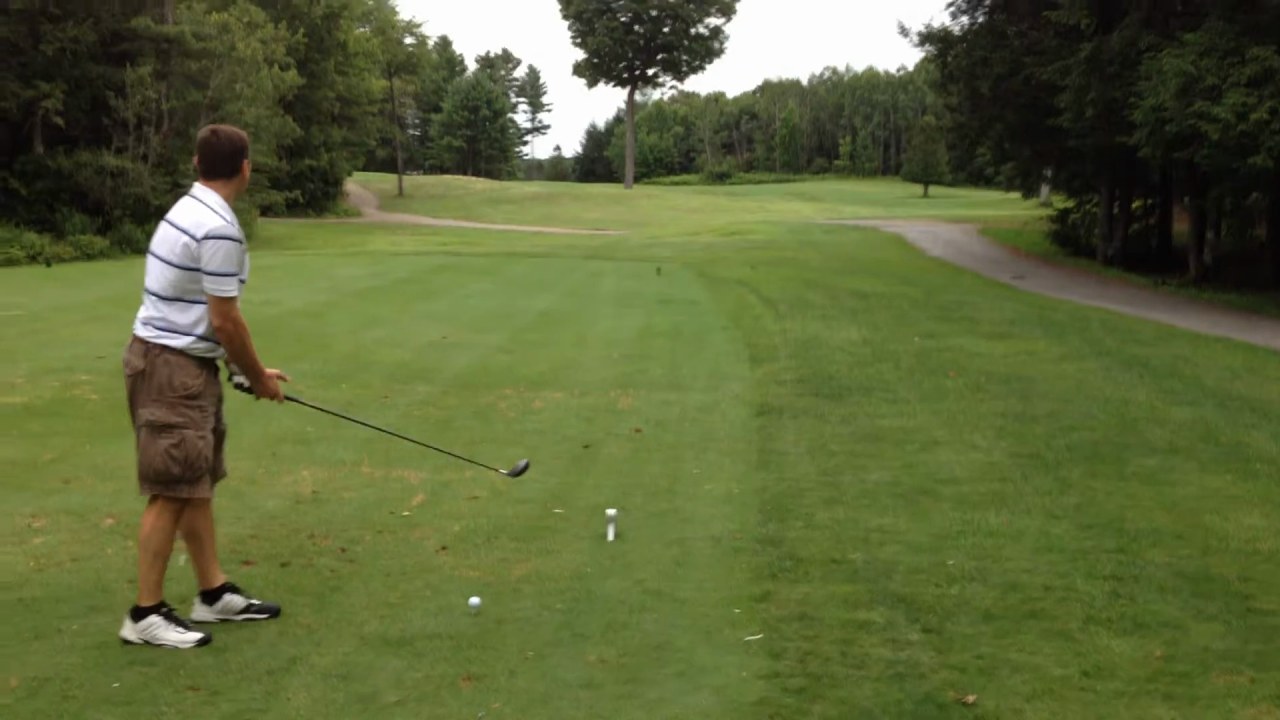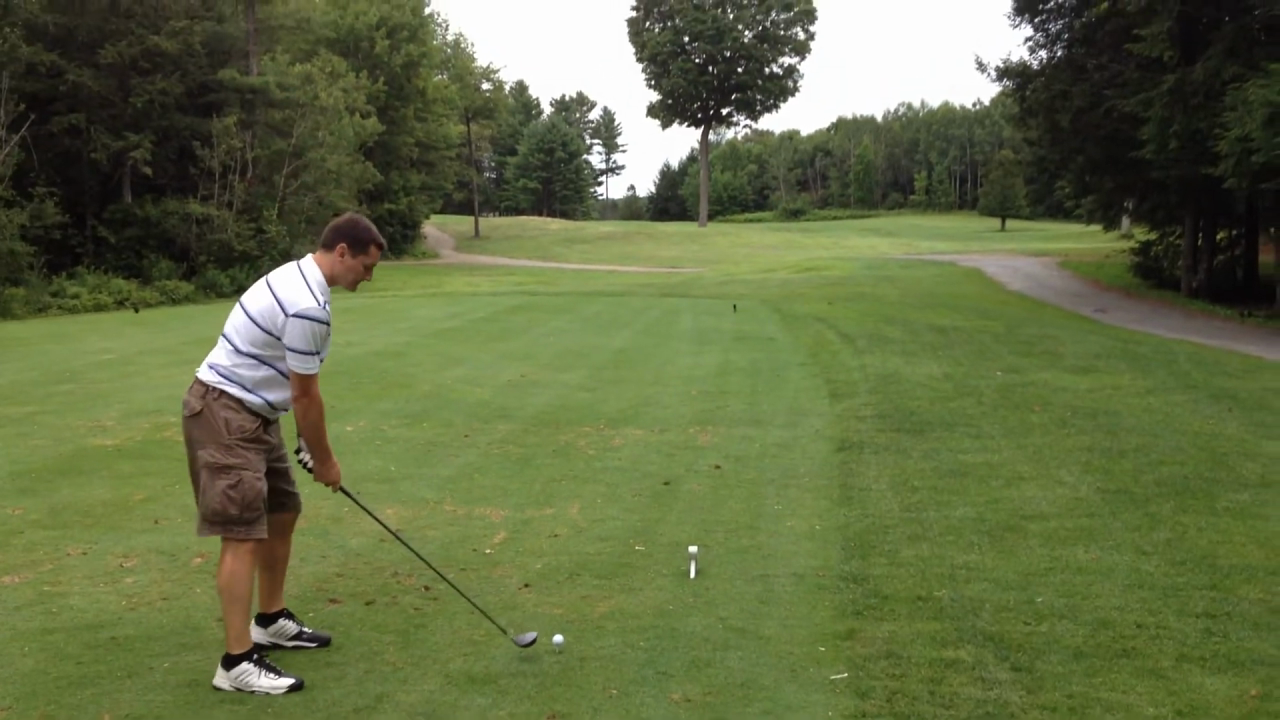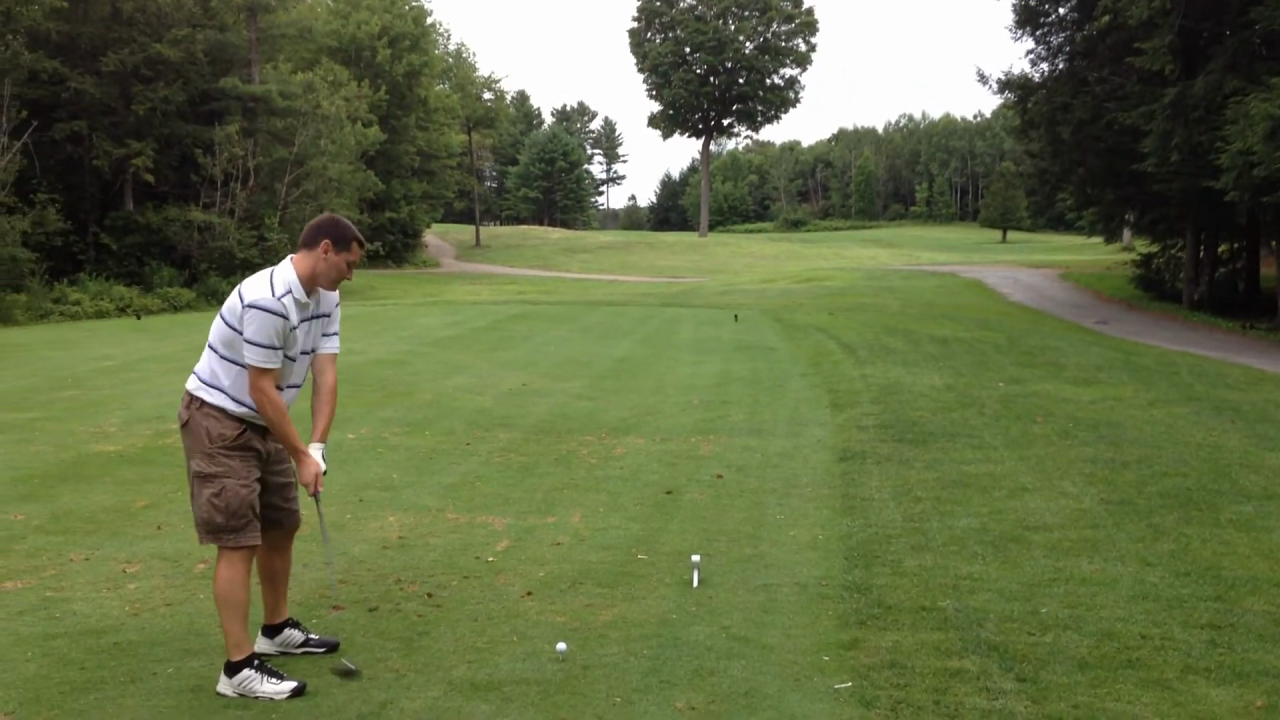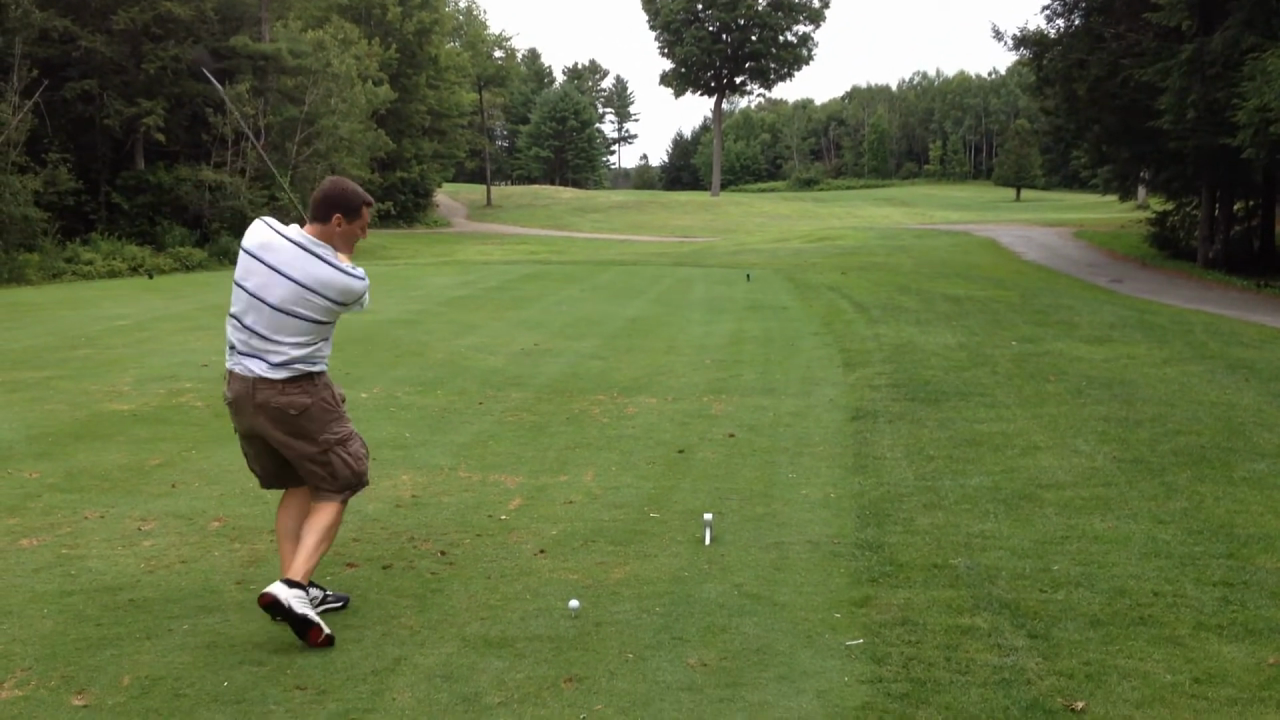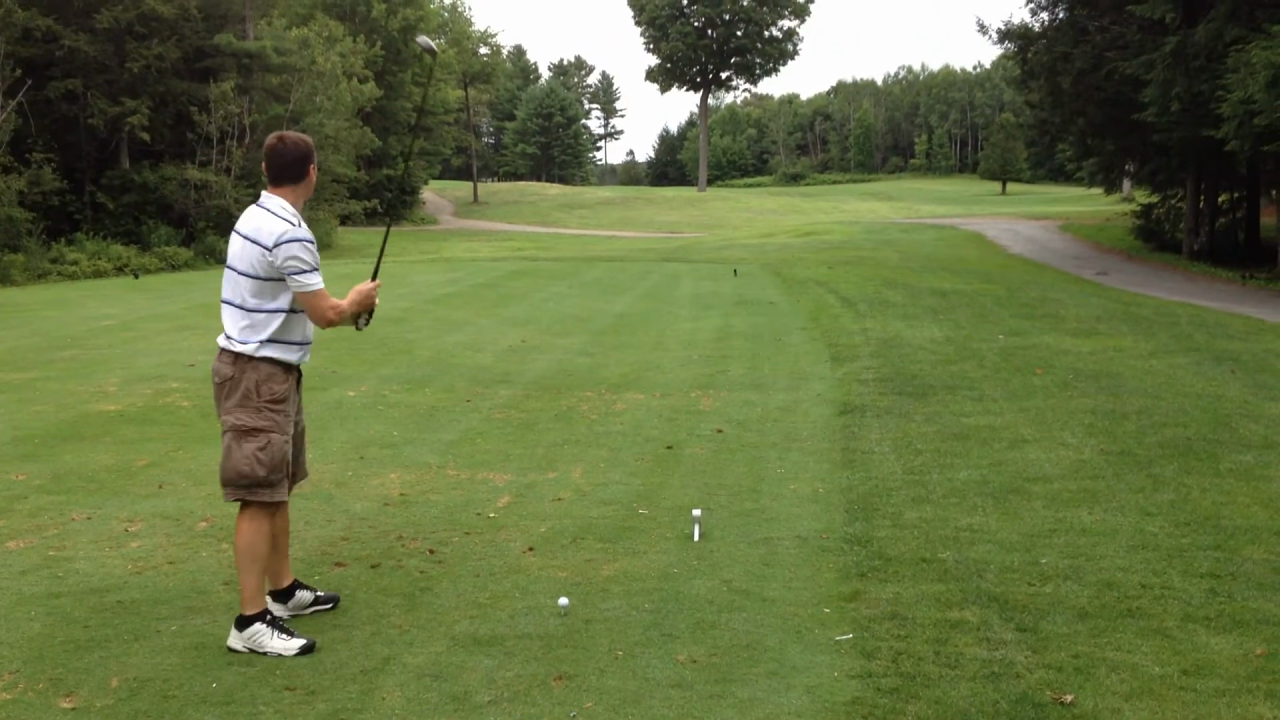
dt=1s
person 1, frame 1
left shoulder: (192, 209)
right shoulder: (217, 228)
right elbow: (225, 321)
left wrist: (247, 369)
right wrist: (258, 377)
left hip: (184, 361)
right hip: (172, 365)
left knee: (197, 486)
right knee: (172, 491)
left ankle: (214, 594)
right ankle: (146, 613)
person 1, frame 2
left shoulder: (304, 279)
right shoulder: (307, 307)
left elbow: (301, 387)
right elbow: (305, 396)
left wrist: (311, 447)
right wrist: (324, 460)
left hip: (250, 411)
right hip: (225, 411)
left knee: (281, 514)
right knee: (245, 534)
left ankle: (270, 619)
right ankle: (237, 661)
person 1, frame 3
left shoulder: (324, 299)
right shoulder: (267, 300)
left elbow: (325, 374)
right elbow: (263, 389)
left wrist: (317, 445)
right wrist: (301, 456)
left hip: (258, 424)
right hip: (217, 422)
left knee: (278, 528)
right knee: (238, 542)
left ankle: (277, 629)
right ankle: (238, 668)
person 1, frame 4
left shoulder: (261, 233)
right shoulder: (350, 282)
left wrist: (331, 243)
left hip: (242, 387)
right hip: (296, 394)
left knee: (298, 483)
right knee: (336, 487)
left ankle: (293, 588)
right ankle: (292, 587)
person 1, frame 5
left shoulder: (254, 216)
right shoulder: (289, 234)
right elbow: (326, 314)
left wrist: (344, 299)
right wrist: (359, 297)
left hip: (250, 363)
right hip: (260, 372)
left knee: (275, 488)
right knee: (260, 494)
left ankle: (282, 590)
right ankle: (250, 621)
